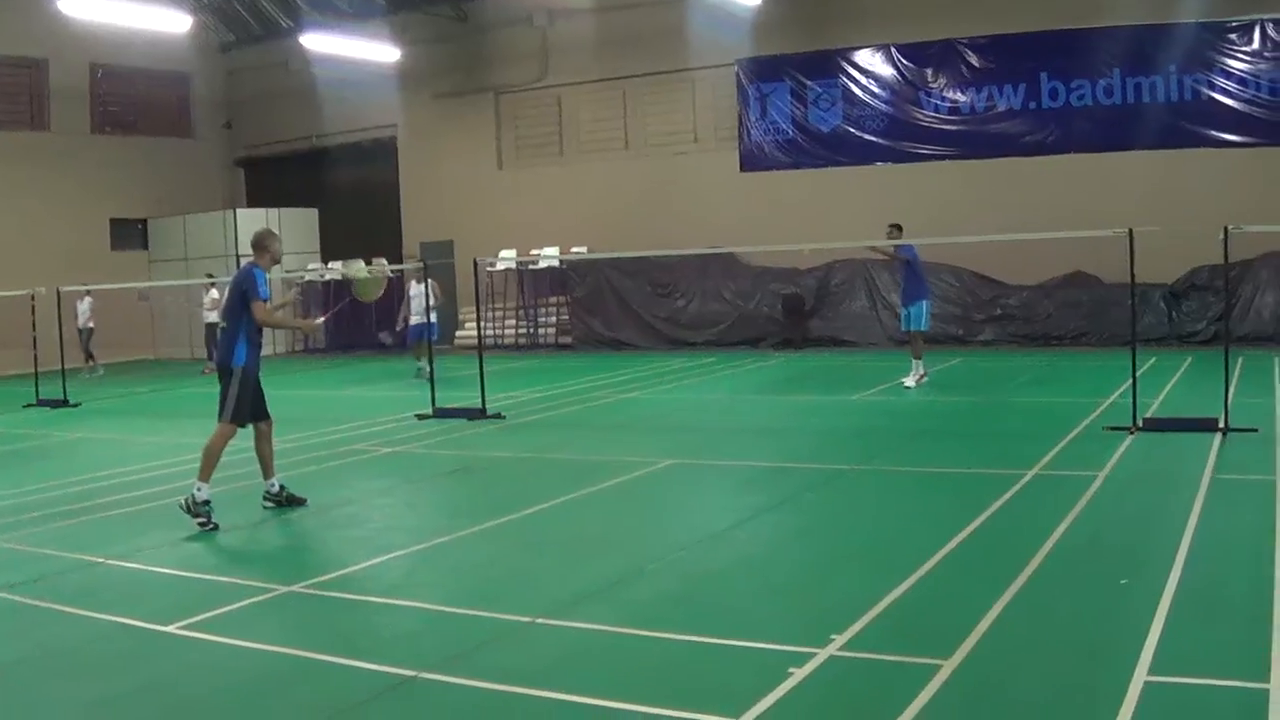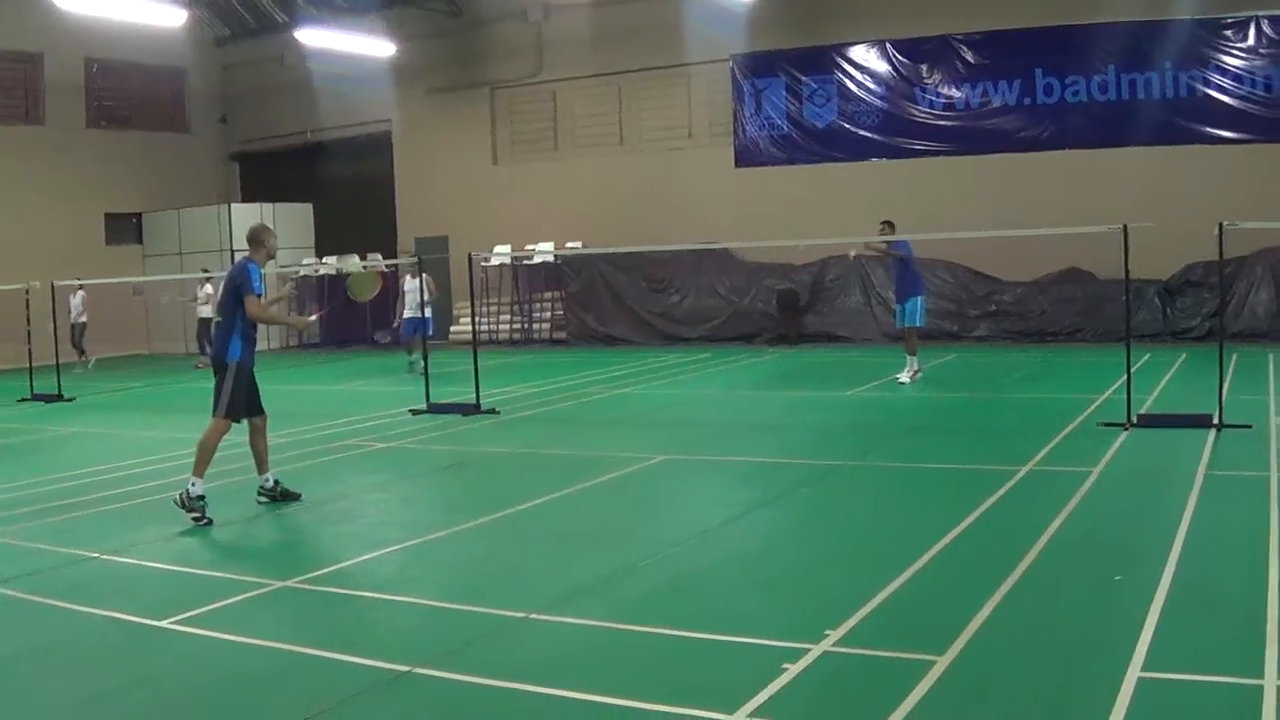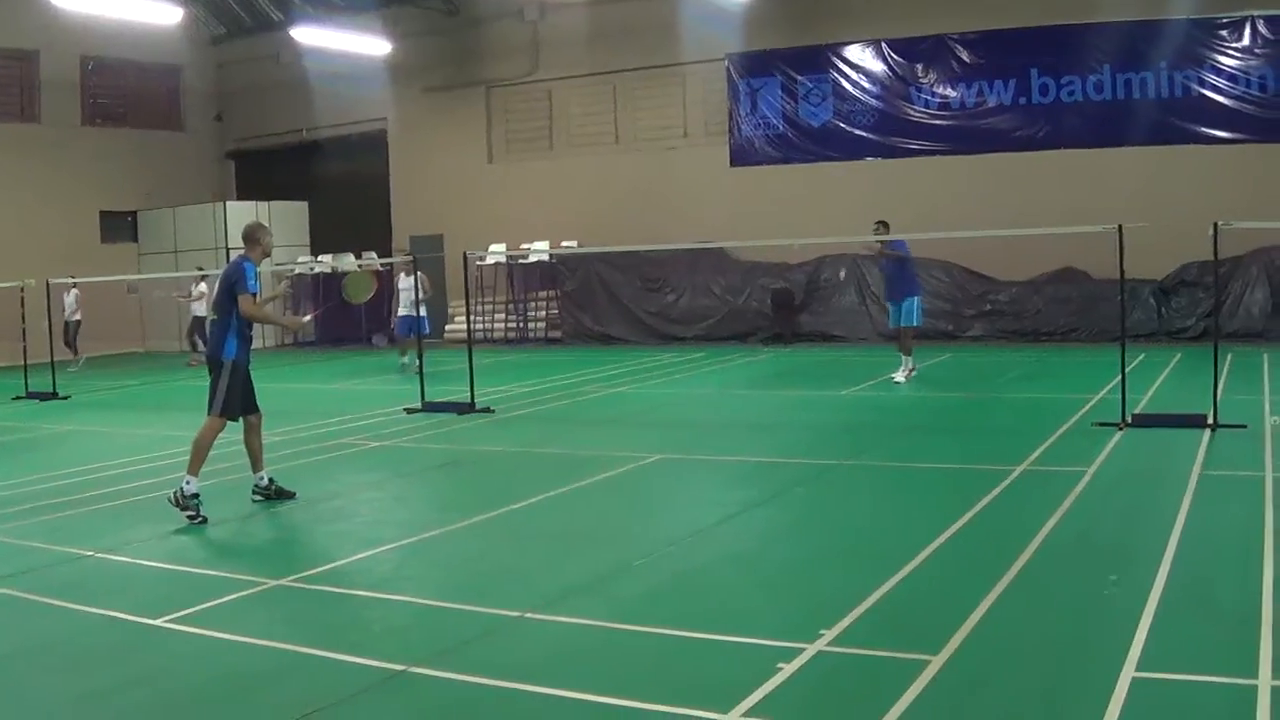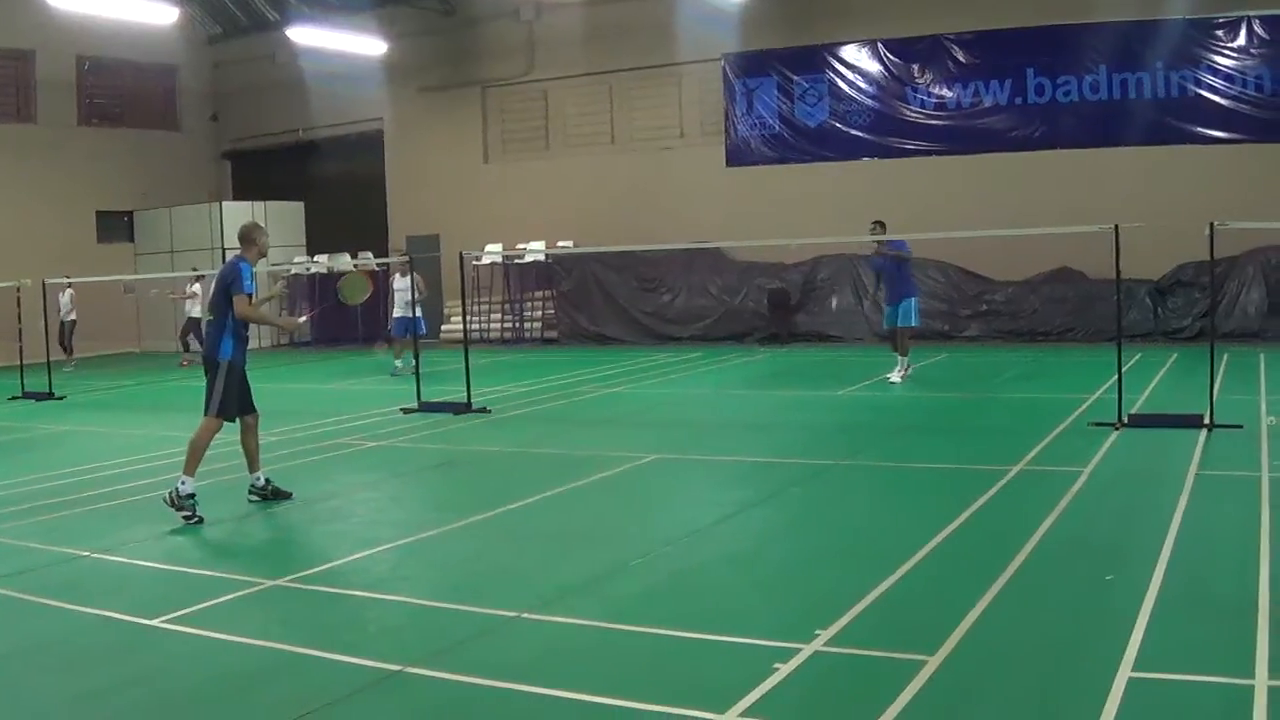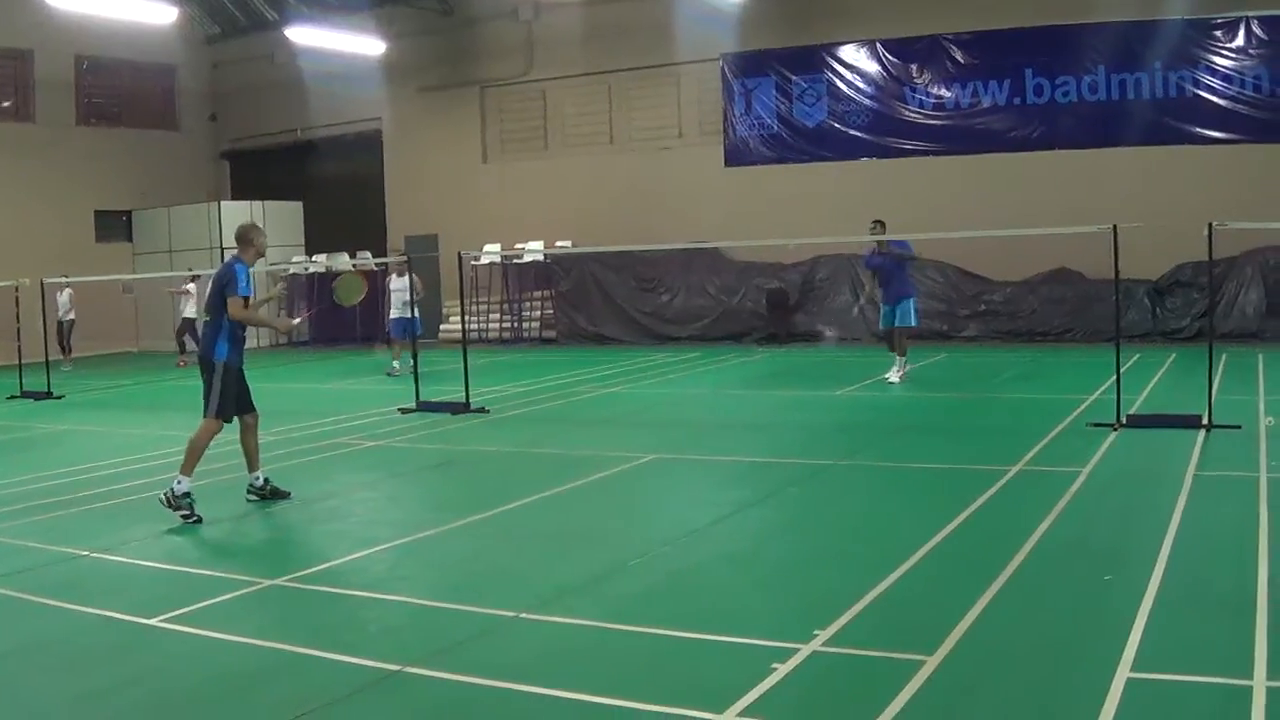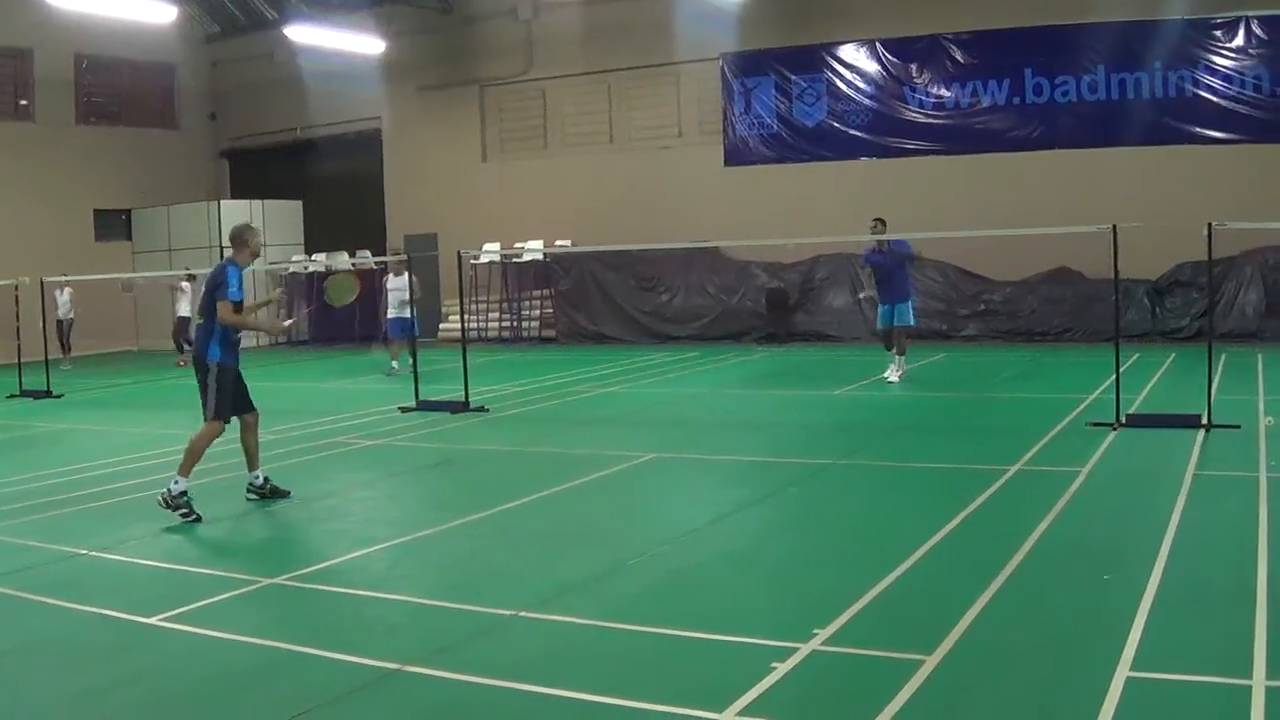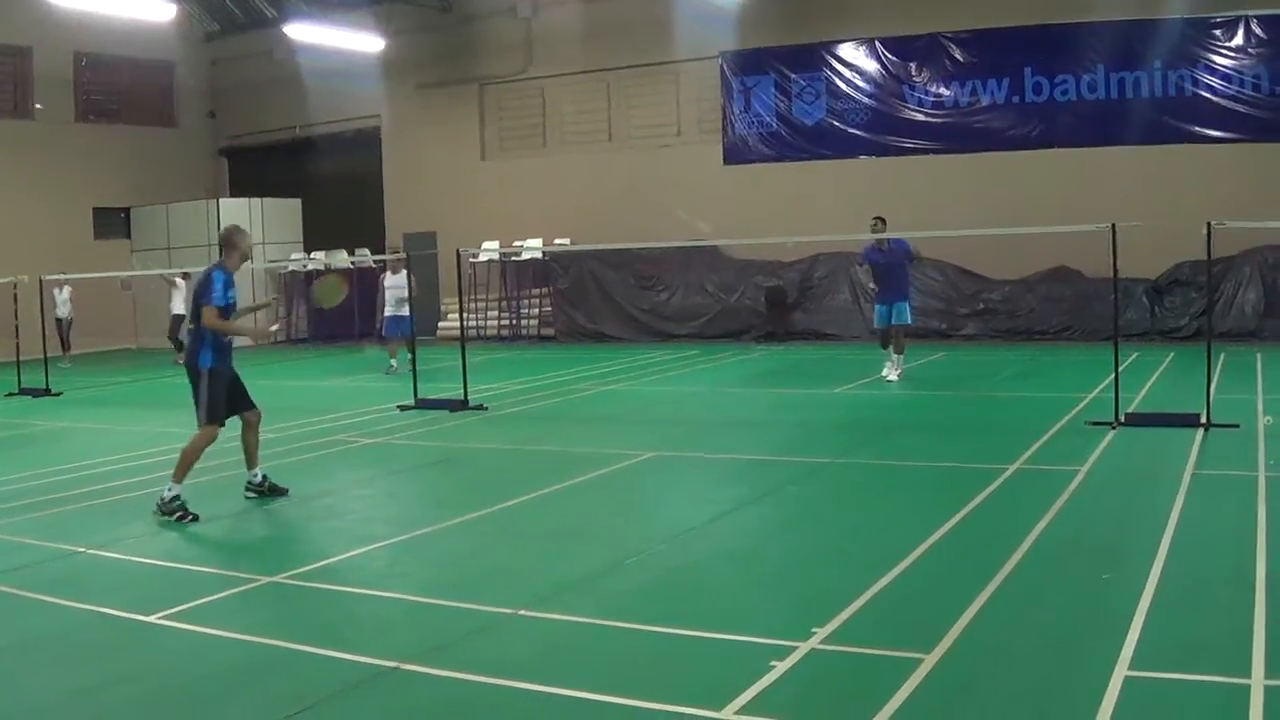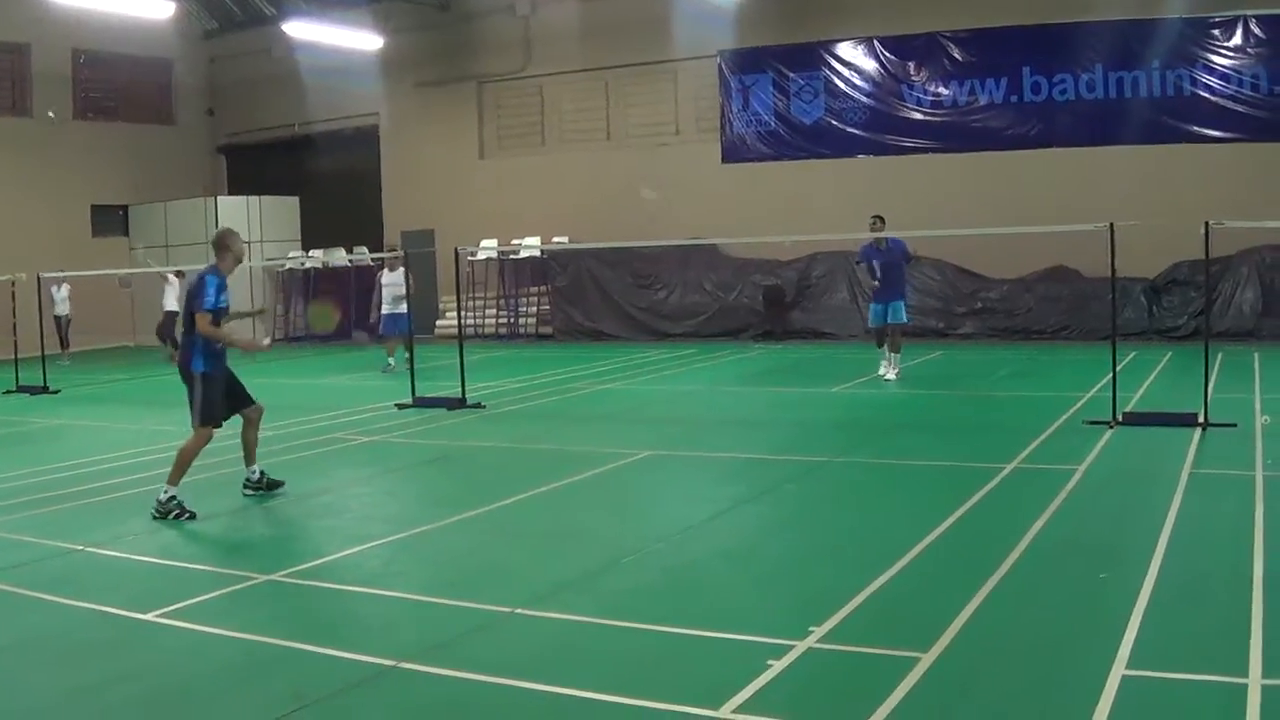
dt=0.1s
person 1, frame 1
left shoulder: (249, 274)
right shoulder: (254, 274)
right elbow: (261, 317)
left wrist: (282, 304)
right wrist: (300, 324)
left hip: (244, 361)
right hip: (238, 361)
left knee: (263, 424)
right knee: (227, 427)
left ankle: (272, 490)
right ankle: (198, 497)
person 1, frame 2
left shoulder: (245, 268)
right shoulder: (249, 268)
right elbow: (253, 312)
left wrist: (277, 298)
right wrist: (291, 321)
left hip: (239, 356)
right hip: (232, 356)
left knee: (258, 419)
right knee: (221, 422)
left ankle: (267, 485)
right ankle: (192, 492)
person 1, frame 3
left shoulder: (241, 266)
right shoulder: (245, 267)
right elbow: (247, 310)
left wrist: (272, 296)
right wrist: (286, 321)
left hip: (235, 355)
right hip: (228, 355)
left knee: (253, 418)
right knee: (216, 421)
left ankle: (262, 483)
right ankle: (186, 490)
person 1, frame 4
left shoulder: (238, 267)
right shoulder: (241, 267)
right elbow: (242, 311)
left wrist: (269, 297)
right wrist: (280, 321)
left hip: (232, 355)
right hip: (223, 355)
left knee: (250, 419)
right knee: (213, 421)
left ankle: (259, 483)
right ankle: (182, 491)
person 1, frame 5
left shoulder: (236, 268)
right shoulder: (237, 269)
right elbow: (235, 313)
left wrist: (267, 298)
right wrist: (275, 323)
left hip: (229, 356)
right hip: (219, 356)
left knee: (249, 418)
right knee: (213, 423)
left ankle: (257, 483)
right ankle: (178, 490)
person 1, frame 6
left shoulder: (233, 272)
right shoulder: (228, 272)
right elbow: (224, 317)
left wrist: (265, 302)
right wrist: (264, 326)
left hip: (226, 359)
right hip: (213, 358)
left knee: (250, 418)
right knee: (214, 426)
left ankle: (257, 482)
right ankle: (174, 491)
person 1, frame 7
left shoulder: (224, 276)
right shoulder: (216, 276)
right elbow: (209, 322)
left wrist: (258, 306)
right wrist: (251, 332)
left hip: (220, 362)
right hip: (206, 363)
left knee: (251, 416)
right knee: (209, 431)
left ankle: (255, 480)
right ankle: (170, 496)
person 1, frame 8
left shoulder: (217, 280)
right shoulder: (209, 281)
right elbow: (202, 328)
left wrist: (246, 314)
right wrist: (242, 342)
left hip: (215, 365)
right hip: (200, 366)
left knee: (253, 412)
right knee: (204, 433)
left ankle: (253, 477)
right ankle: (166, 498)
